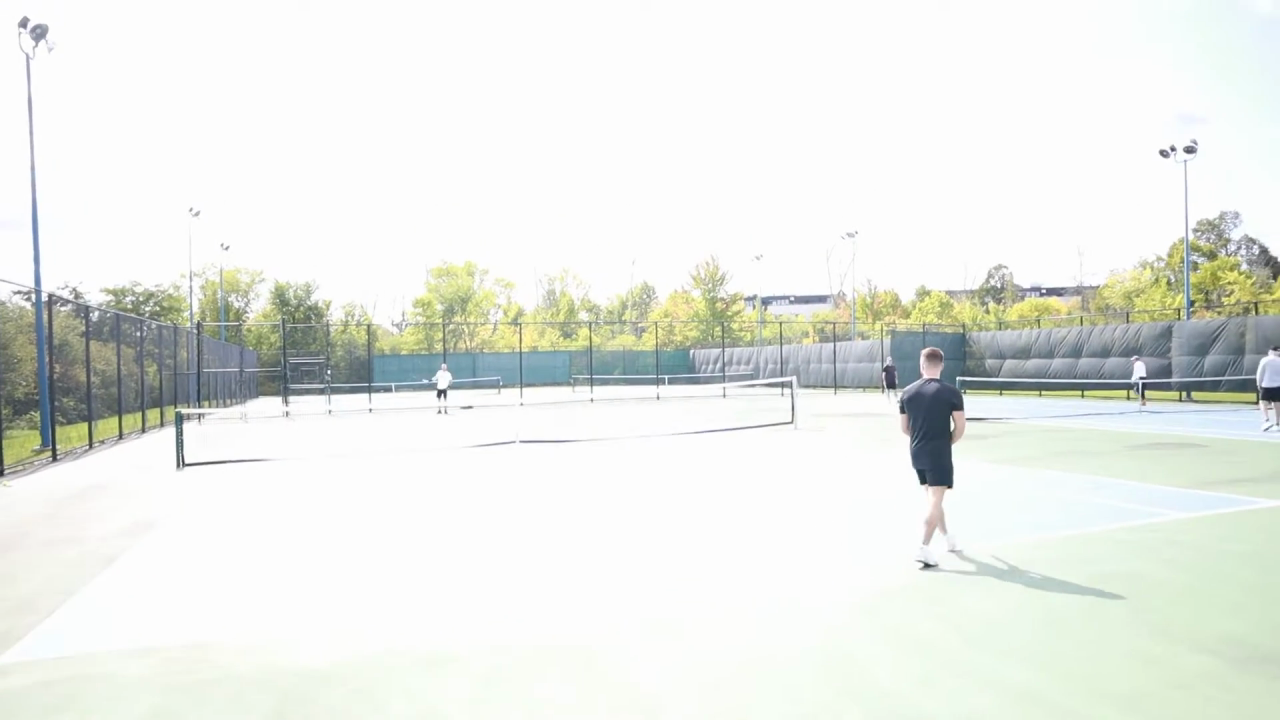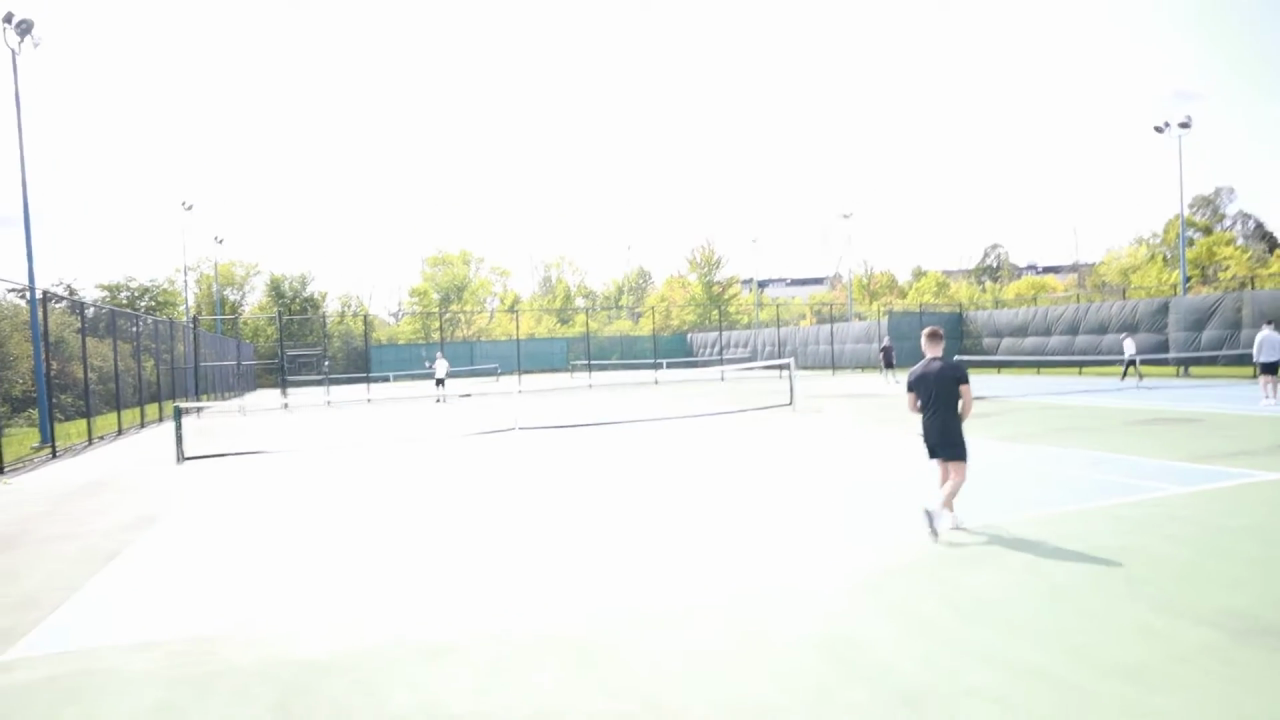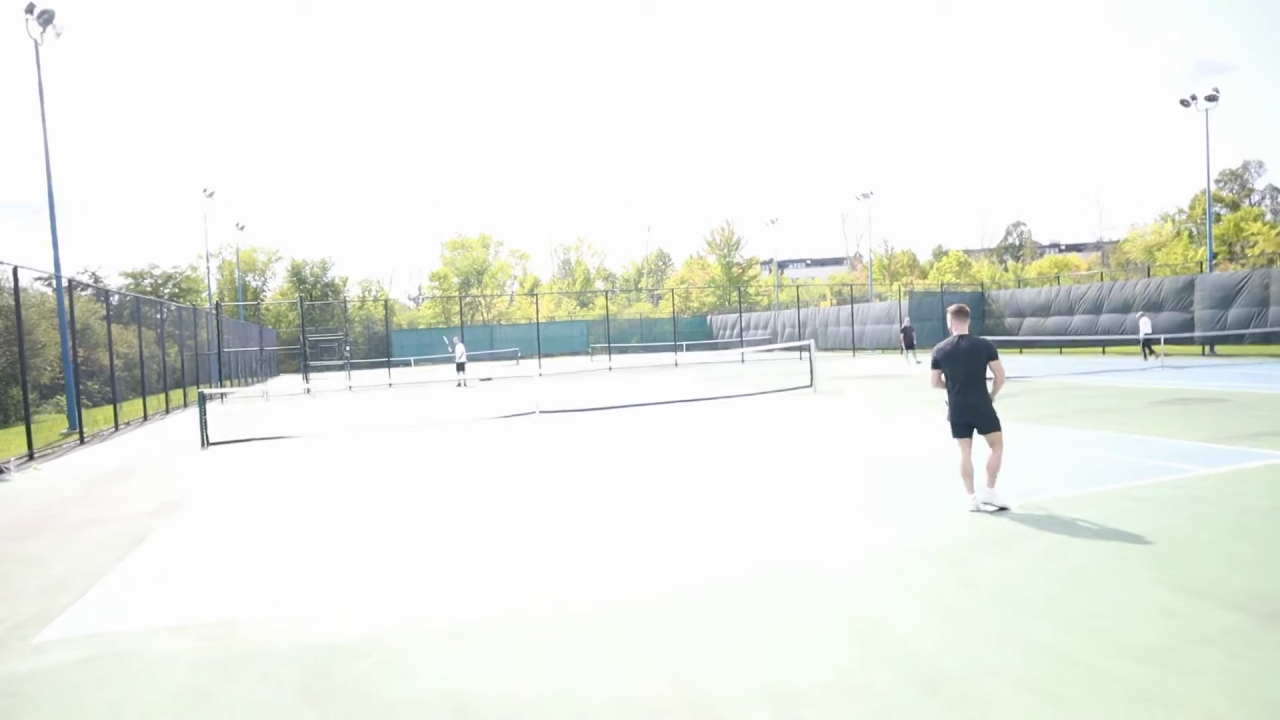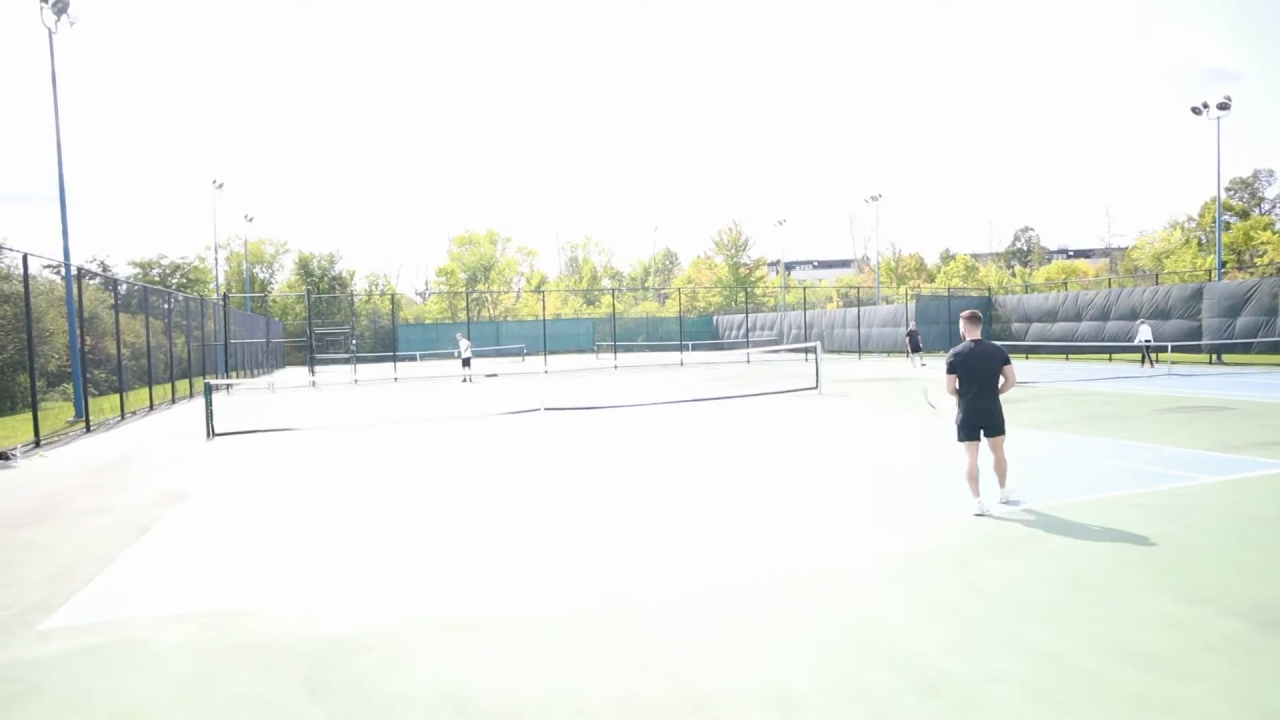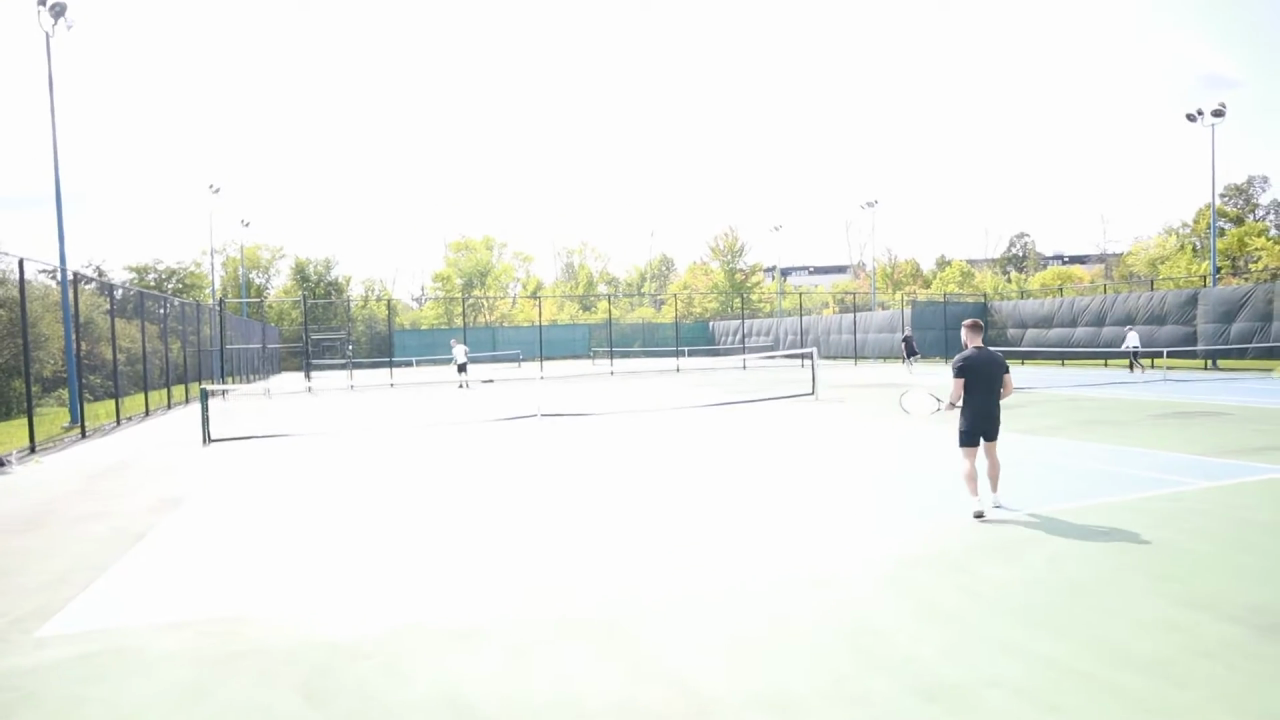
dt=0.2s
person 1, frame 1
left shoulder: (908, 392)
right shoulder: (951, 392)
left elbow: (904, 428)
right elbow: (960, 428)
right wrist: (947, 444)
left hip: (917, 454)
right hip: (939, 454)
left knee: (933, 497)
right knee: (934, 501)
left ankle: (948, 539)
right ankle: (924, 548)
person 1, frame 2
left shoulder: (914, 373)
right shoulder: (956, 368)
left elbow: (912, 407)
right elbow: (967, 399)
right wrist: (960, 419)
left hip: (930, 431)
right hip: (950, 429)
left knee: (945, 472)
right knee: (957, 477)
left ankle: (952, 517)
right ankle: (936, 508)
person 1, frame 3
left shoulder: (940, 350)
right shoulder: (985, 345)
left elbow: (935, 382)
right elbow: (1000, 376)
right wrist: (993, 395)
left hip: (957, 409)
right hip: (982, 406)
left knee: (965, 453)
right knee: (997, 446)
left ankle: (972, 497)
right ankle: (988, 492)
person 1, frame 4
left shoulder: (955, 354)
right shoulder: (998, 351)
left elbow: (950, 389)
right elbow: (1011, 380)
left hip: (967, 412)
right hip: (992, 410)
left knee: (971, 456)
right knee: (998, 451)
left ankle: (977, 502)
right ankle: (1004, 491)
person 1, frame 5
left shoulder: (961, 359)
right shoulder: (998, 358)
left elbow: (958, 392)
right elbow: (1008, 389)
left wrist: (951, 403)
left hip: (971, 416)
right hip: (992, 415)
left knee: (969, 460)
right knee: (991, 454)
left ankle: (976, 502)
right ankle: (994, 496)
